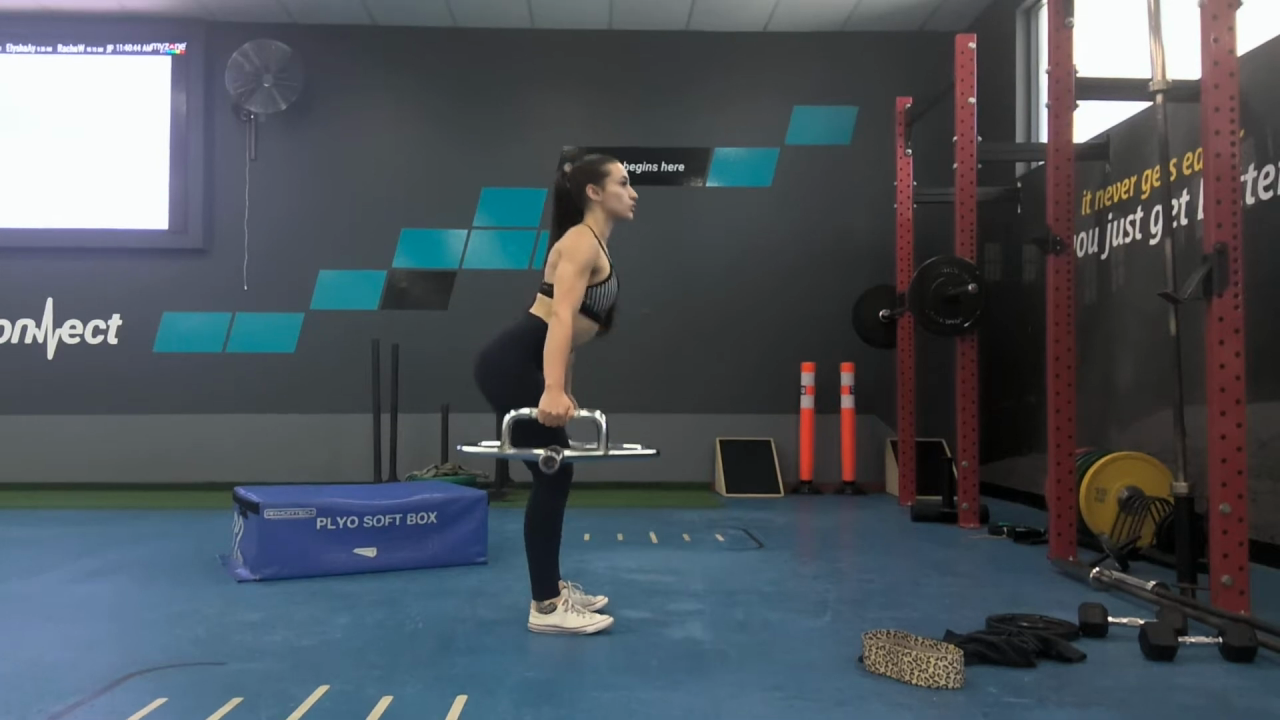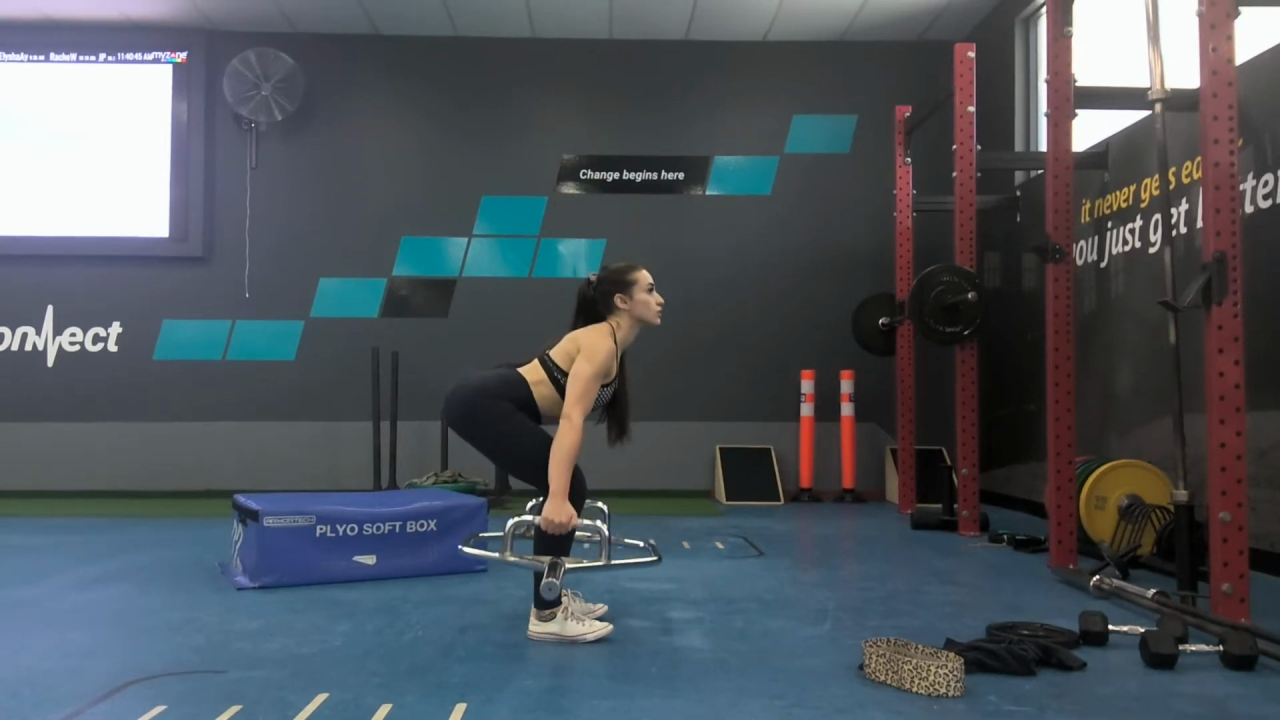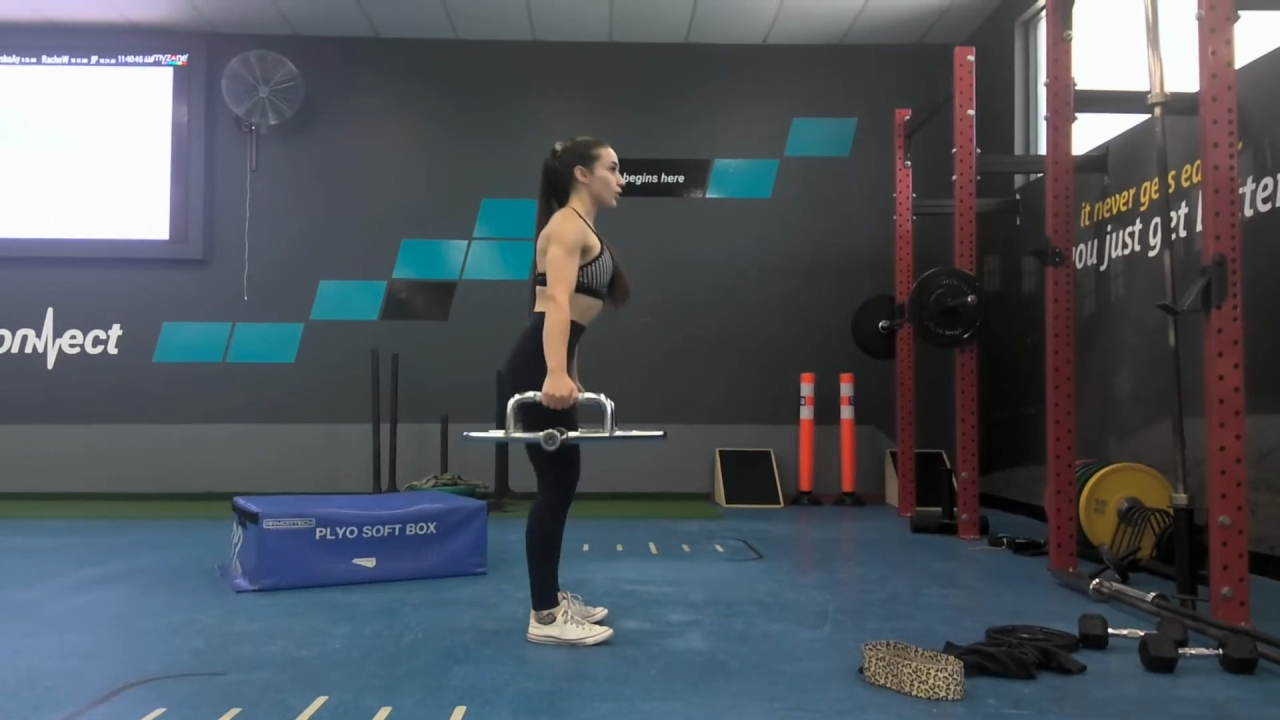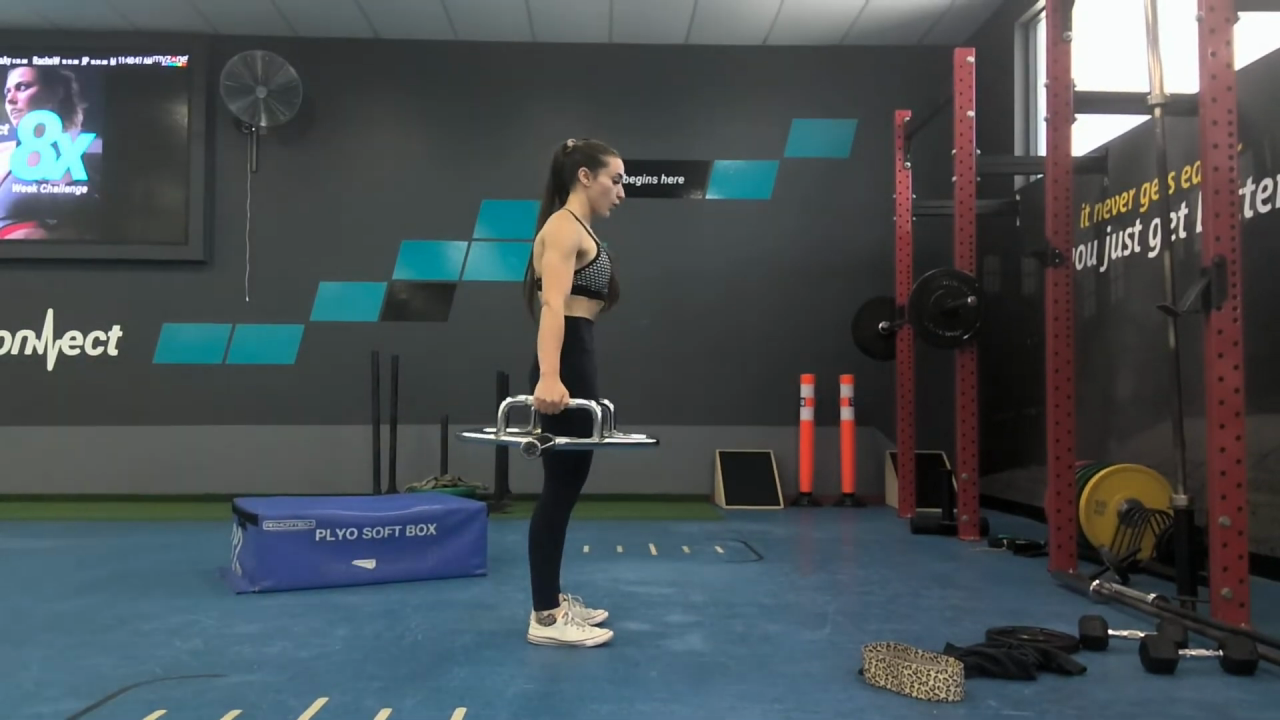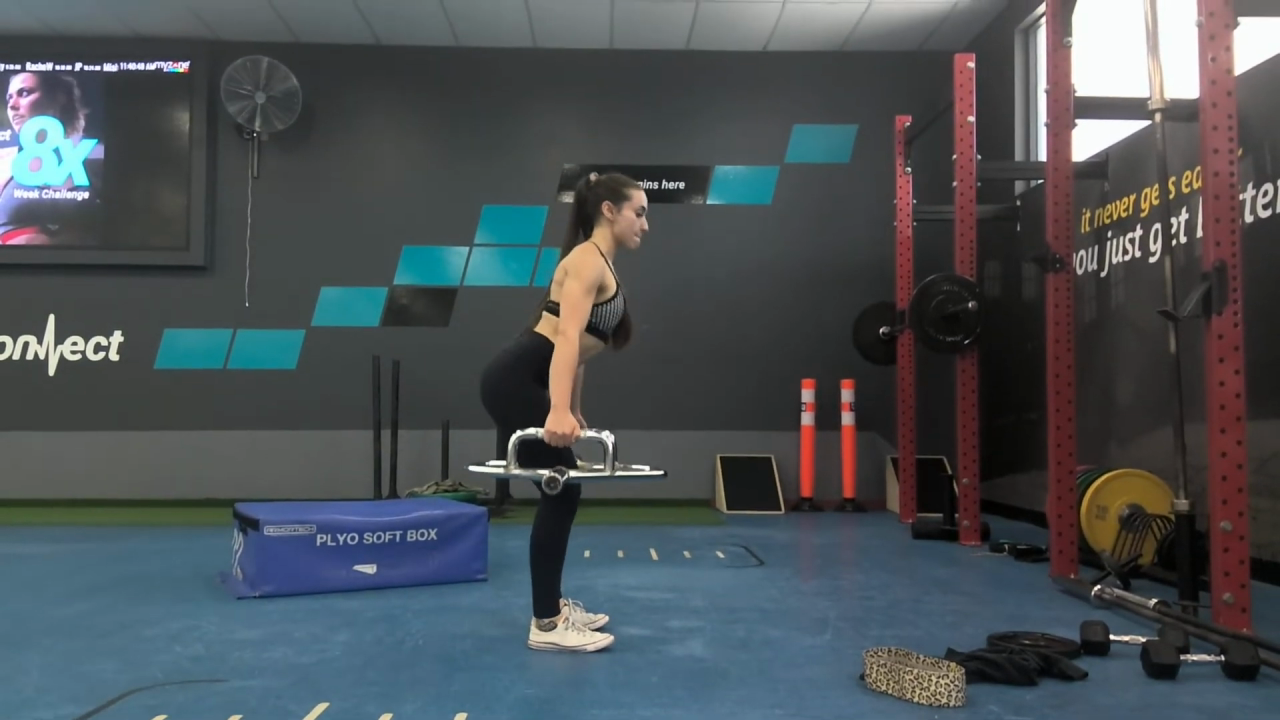
dt=1s
person 1, frame 1
left shoulder: (593, 245)
right shoulder: (582, 242)
right elbow: (560, 318)
left wrist: (562, 390)
right wrist: (552, 391)
left hip: (516, 364)
right hip: (511, 365)
left knee: (556, 474)
right knee: (552, 475)
left ankle: (552, 588)
right ankle: (546, 608)
person 1, frame 2
left shoulder: (609, 345)
right shoulder: (601, 343)
left elbow: (569, 417)
right elbow: (571, 420)
left wrist: (562, 491)
right wrist: (557, 498)
left hip: (484, 402)
right hip: (480, 405)
left knee: (568, 486)
right knee: (568, 489)
left ankle: (552, 595)
right ankle: (547, 615)
person 1, frame 3
left shoulder: (580, 227)
right shoulder: (567, 224)
right elbow: (558, 302)
left wrist: (566, 375)
right wrist: (557, 374)
left hip: (547, 363)
right hip: (539, 364)
left knee: (559, 483)
right knee: (557, 485)
left ankle: (551, 599)
right ankle: (545, 618)
person 1, frame 4
left shoulder: (577, 228)
right shoulder: (564, 227)
right elbow: (553, 306)
right wrist: (549, 378)
left hip: (575, 362)
right hip: (564, 364)
left knee: (567, 484)
right knee: (560, 486)
left ankle: (553, 601)
right ankle: (546, 618)
person 1, frame 5
left shoulder: (600, 264)
right shoulder: (589, 261)
left elbow: (578, 345)
right elbow: (567, 337)
left wrist: (572, 411)
right wrist: (558, 411)
left hip: (518, 381)
right hip: (514, 381)
left knee: (562, 491)
right knee: (560, 492)
left ankle: (553, 605)
right ankle: (547, 624)
